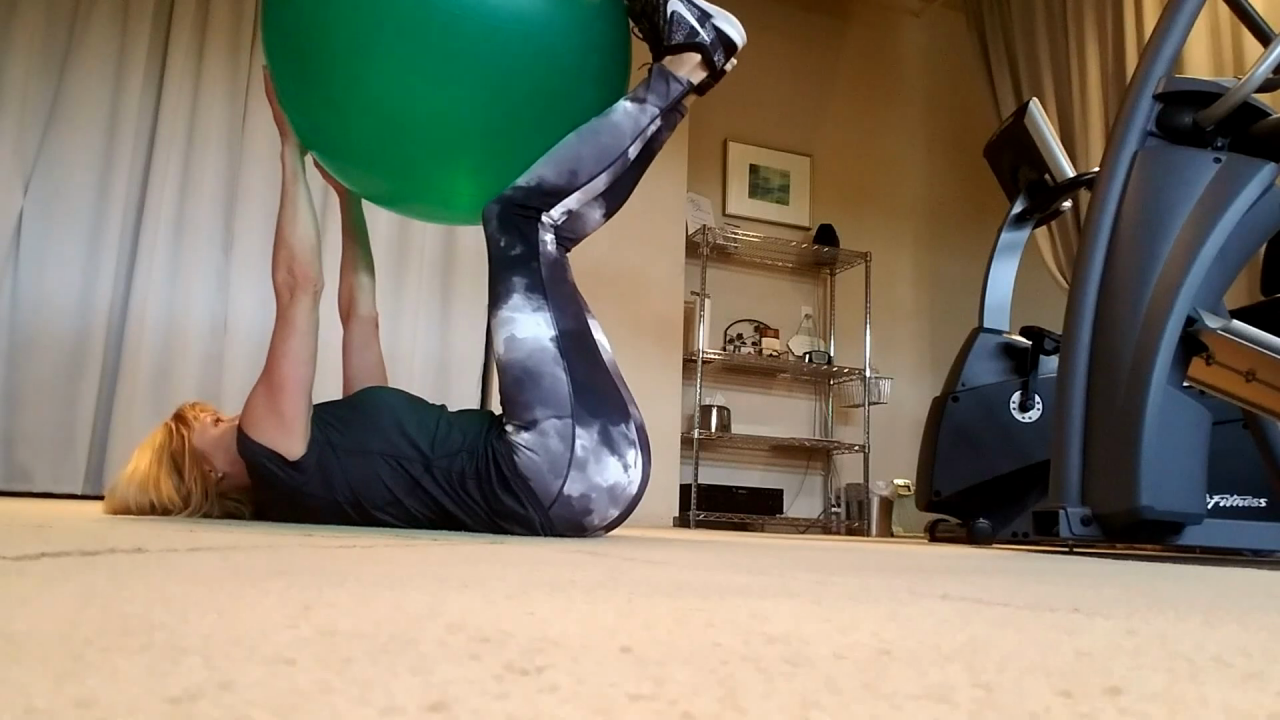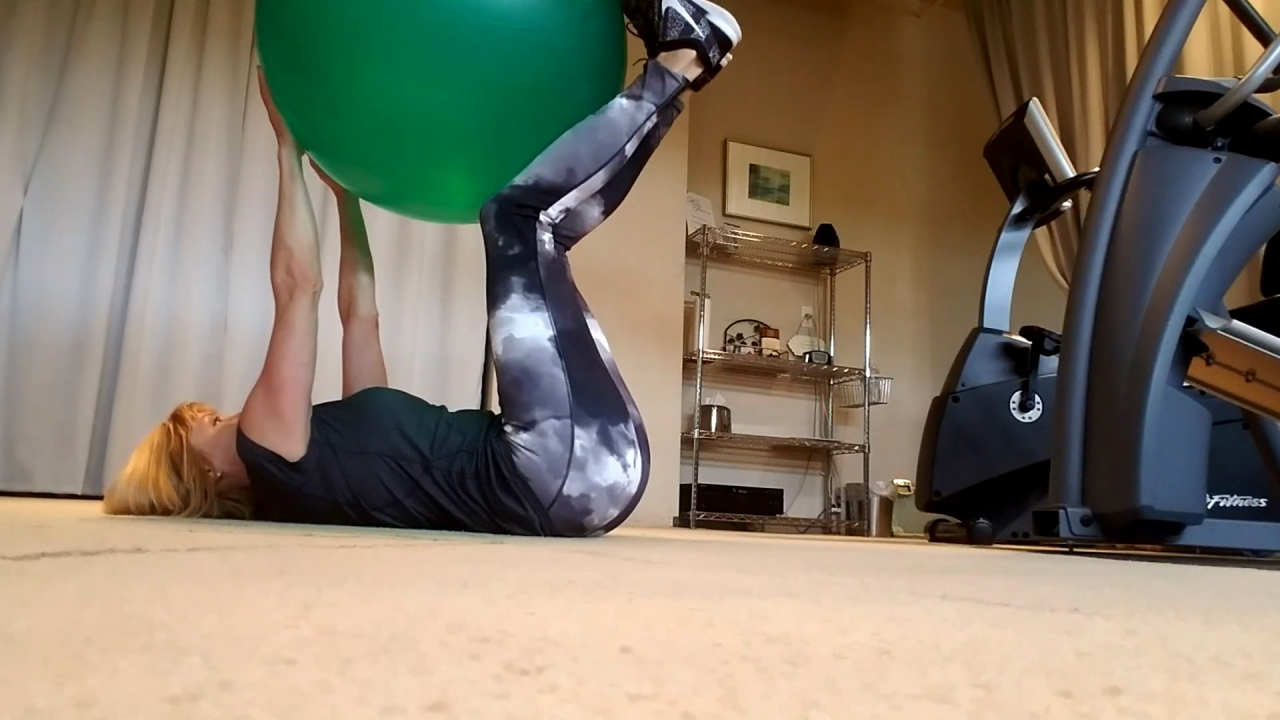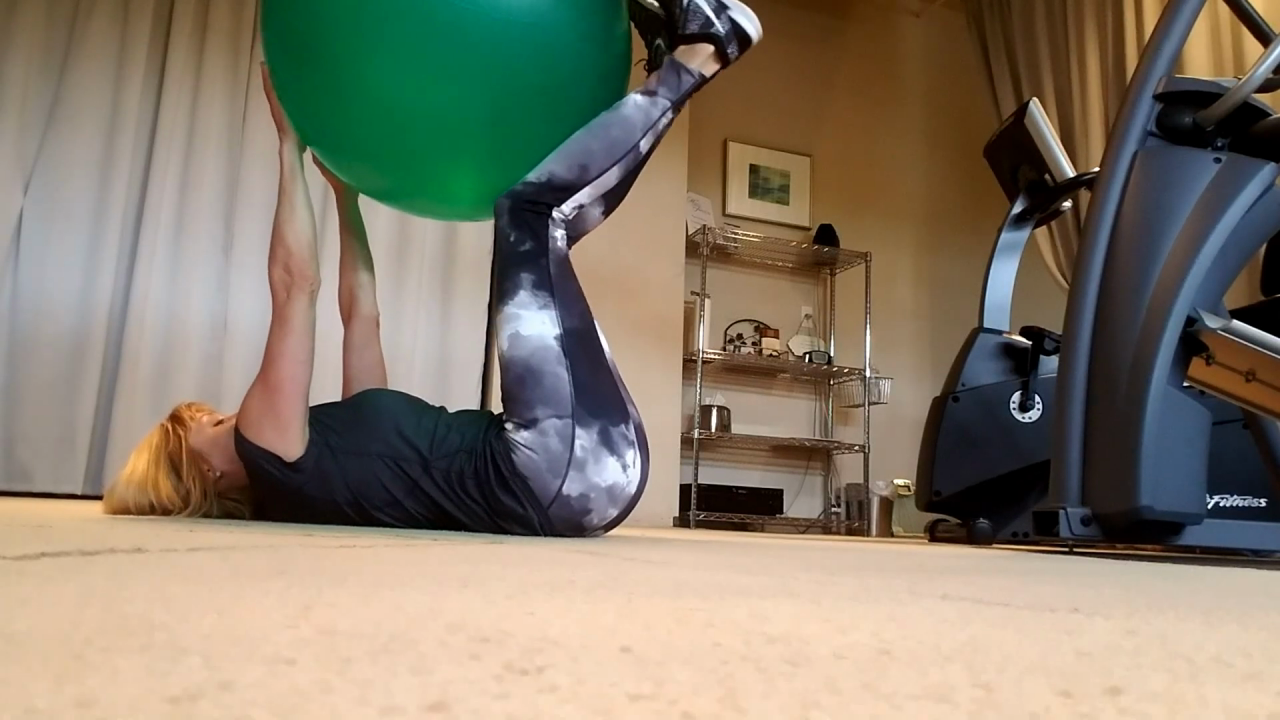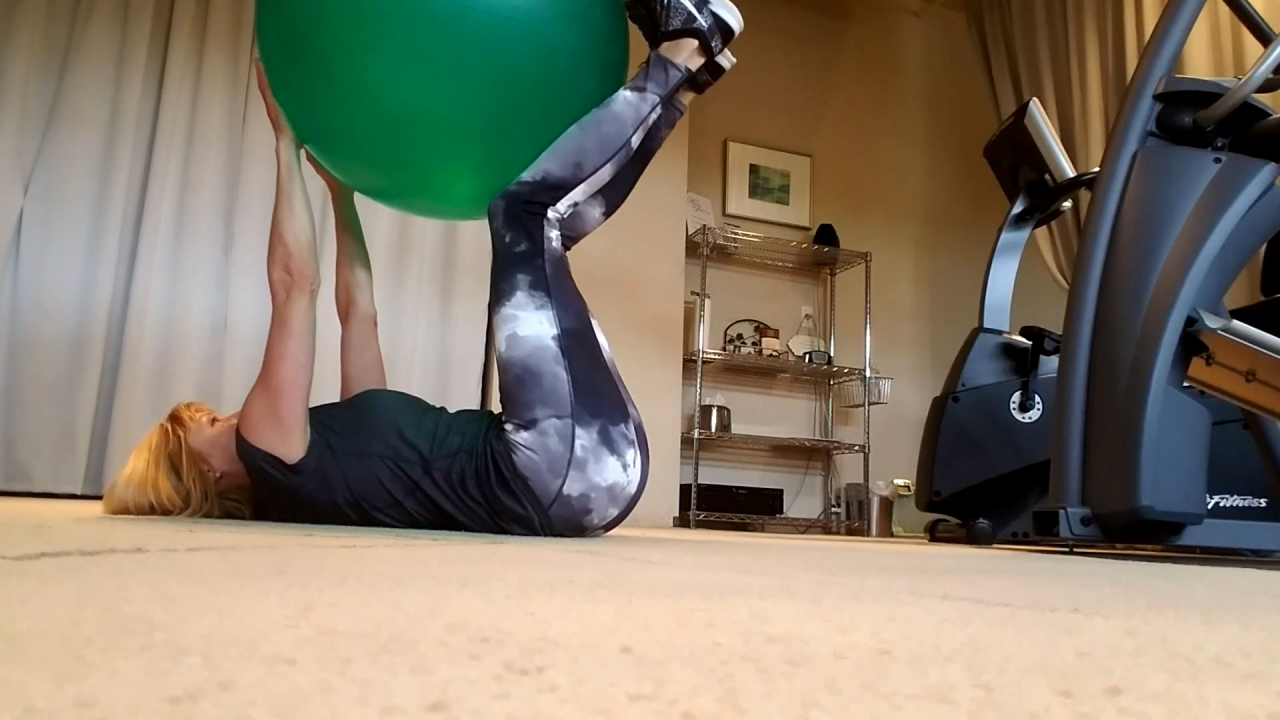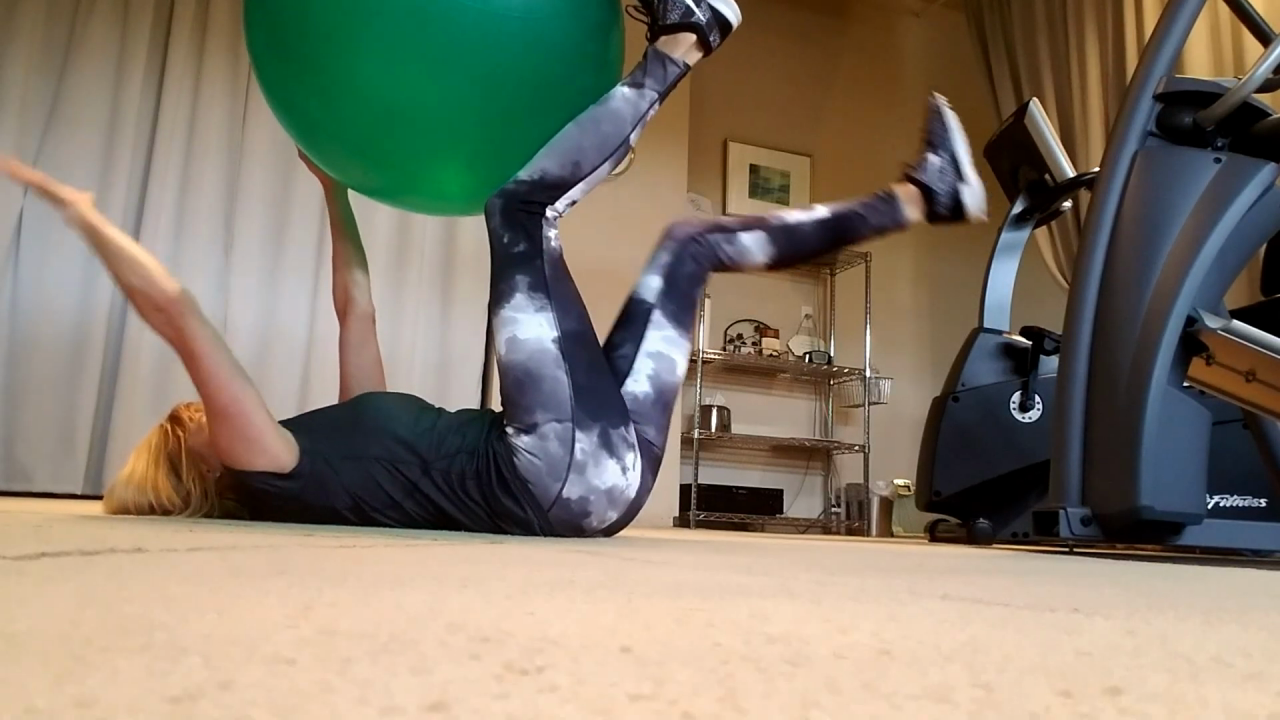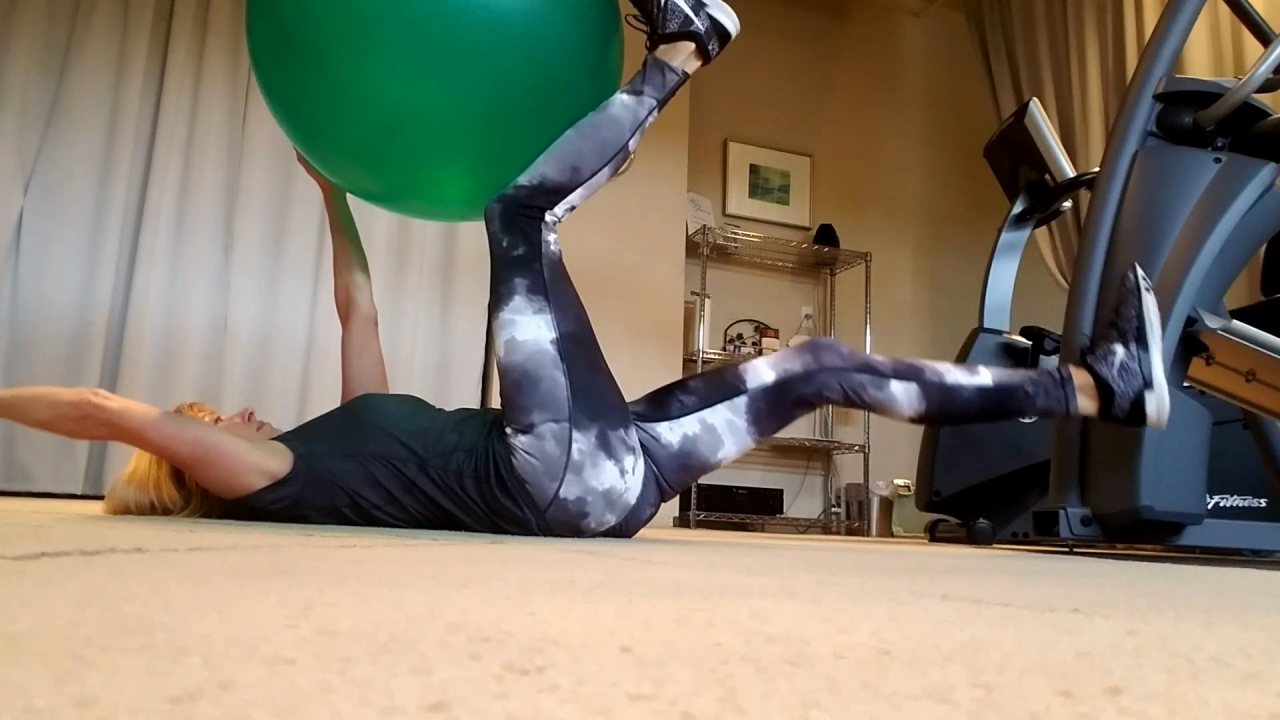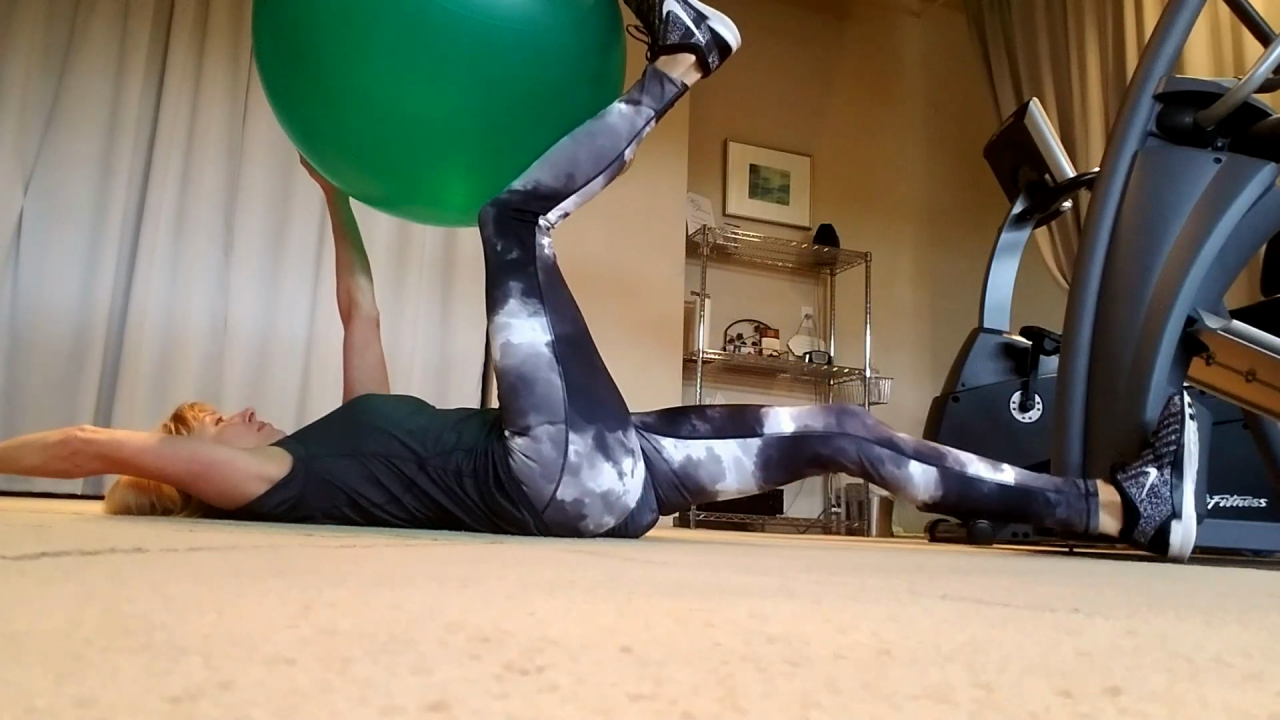
dt=0.7s
person 1, frame 1
left shoulder: (327, 441)
right shoulder: (270, 456)
left elbow: (357, 309)
right elbow: (298, 287)
left wrist: (347, 188)
right wrist: (291, 148)
left hip: (587, 468)
right hip: (569, 475)
left knee: (532, 231)
right knee: (517, 215)
left ankle: (674, 83)
right ankle: (679, 73)
person 1, frame 2
left shoulder: (325, 442)
right shoulder: (270, 456)
left elbow: (359, 309)
right elbow: (297, 286)
left wrist: (345, 190)
right wrist: (288, 149)
left hip: (590, 463)
right hip: (567, 473)
left knee: (534, 228)
right knee: (517, 211)
left ankle: (673, 77)
right ankle: (678, 65)
person 1, frame 3
left shoulder: (332, 434)
right shoulder: (268, 452)
left elbow: (359, 309)
right elbow: (295, 283)
left wrist: (344, 188)
right wrist: (289, 144)
left hip: (592, 464)
right hip: (568, 475)
left knee: (539, 228)
right knee: (528, 206)
left ankle: (673, 72)
right ankle: (695, 59)
person 1, frame 4
left shoulder: (320, 446)
right shoulder: (274, 455)
left elbow: (358, 308)
right elbow: (294, 284)
left wrist: (342, 188)
right wrist: (287, 143)
left hip: (588, 462)
right hip: (565, 471)
left knee: (537, 233)
right knee: (522, 208)
left ankle: (679, 81)
right ankle: (678, 53)
person 1, frame 5
left shoulder: (328, 435)
right shoulder: (264, 465)
left elbow: (358, 310)
right elbow: (178, 311)
left wrist: (336, 191)
right wrist: (81, 208)
left hip: (594, 467)
right hip: (569, 474)
left knee: (689, 243)
right knee: (521, 207)
left ankle: (918, 197)
person 1, frame 6
left shoulder: (333, 434)
right shoulder: (268, 477)
left elbow: (358, 308)
right elbow: (121, 412)
left wrist: (334, 197)
left hip: (597, 473)
right hip: (561, 475)
left knee: (813, 364)
right knee: (518, 211)
left ankle: (1091, 384)
person 1, frame 7
left shoulder: (330, 439)
right shoulder: (269, 482)
left elbow: (360, 307)
right elbow: (111, 446)
left wrist: (336, 192)
left hip: (601, 479)
right hip: (562, 478)
left knee: (833, 427)
right knee: (512, 216)
left ankle: (1121, 508)
